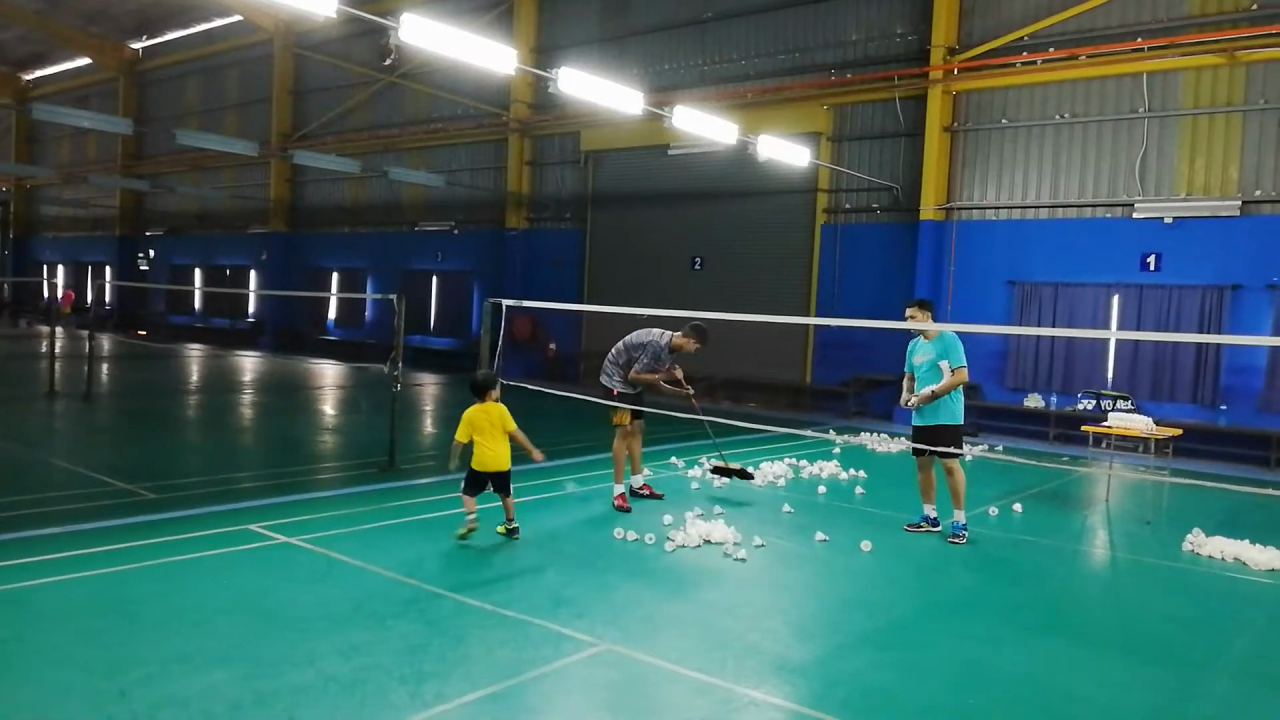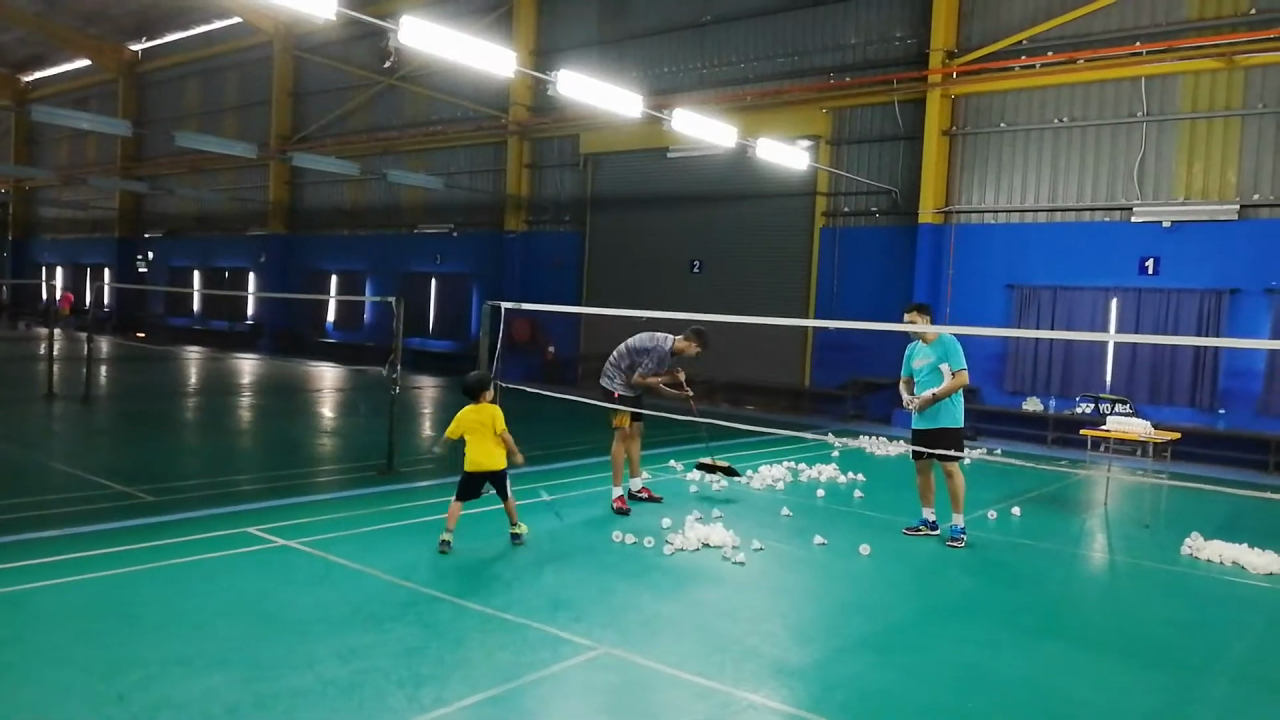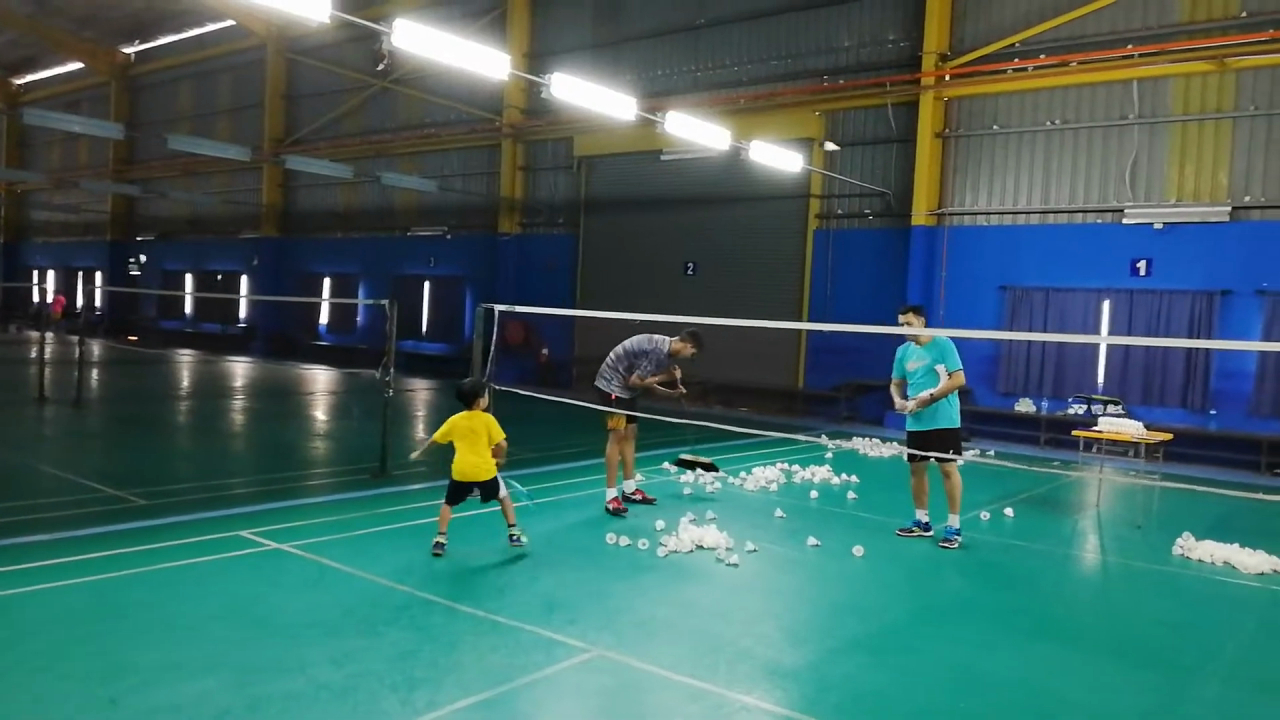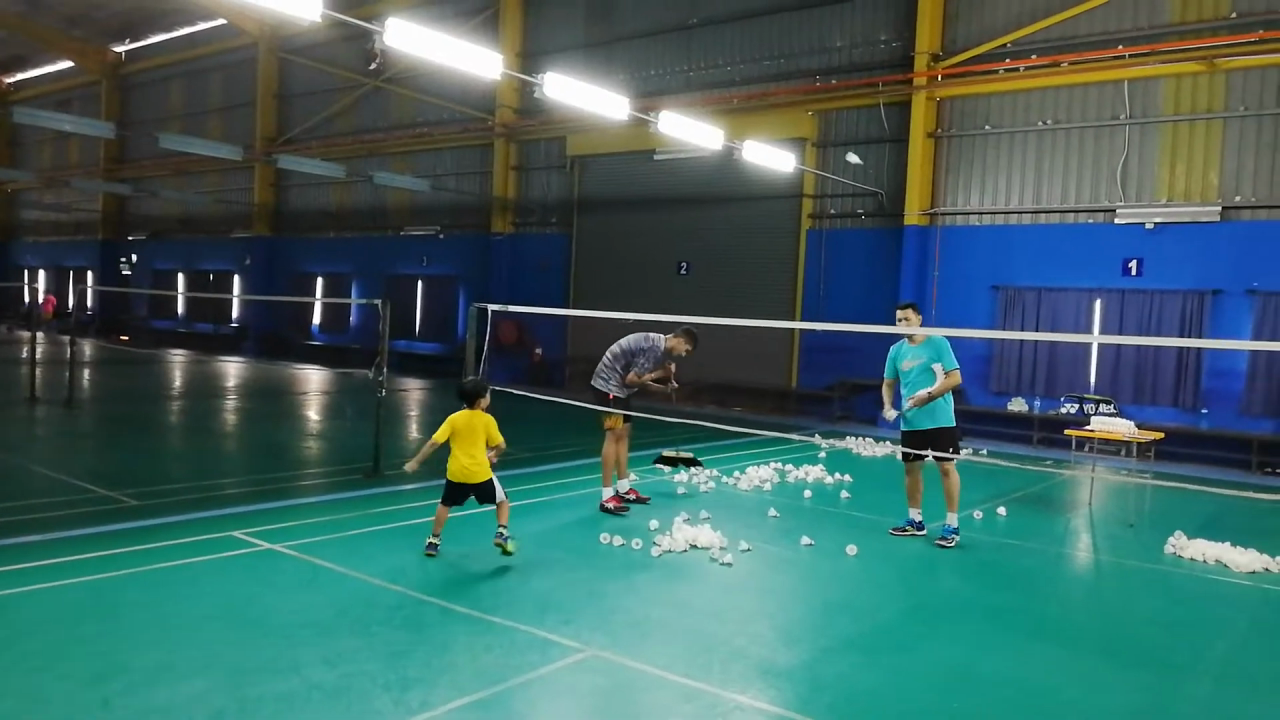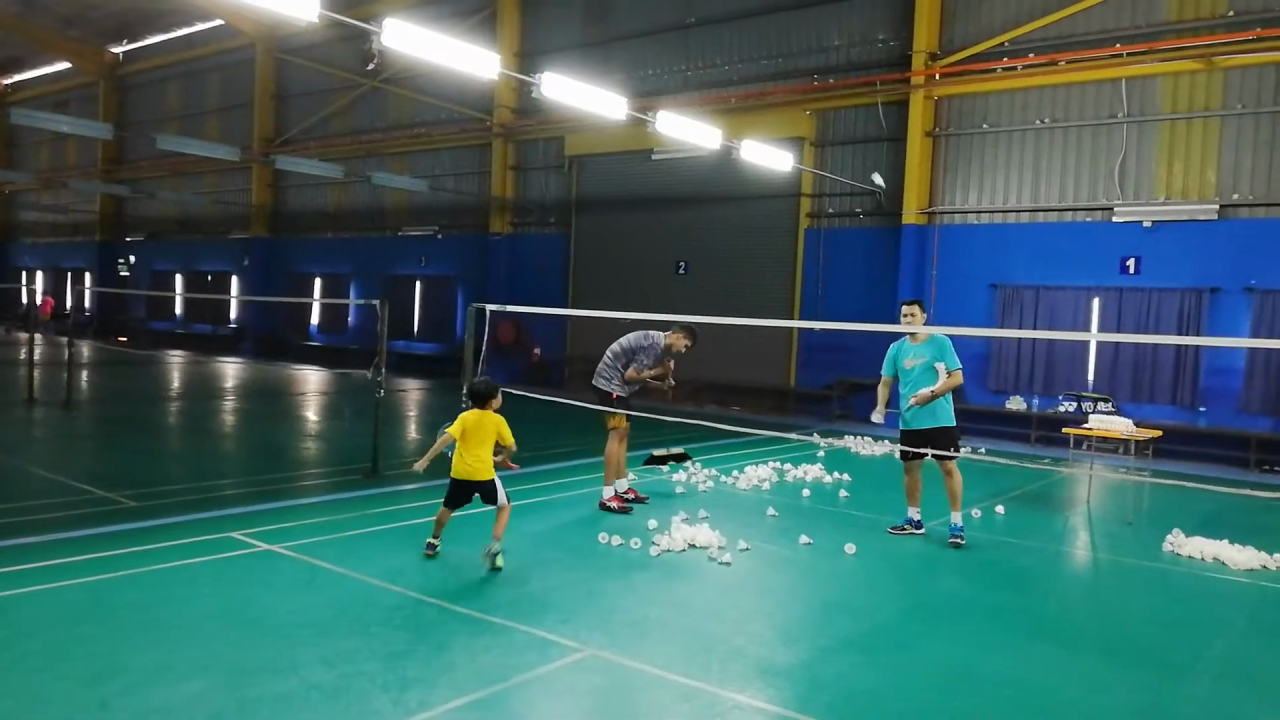
dt=0.1s
person 1, frame 1
left shoulder: (949, 340)
right shoulder: (914, 345)
left elbow: (962, 376)
right elbow: (909, 378)
left wrist: (931, 394)
right wrist: (906, 394)
left hip: (947, 416)
right hip: (921, 417)
left knee: (950, 464)
right knee: (923, 463)
left ankle: (960, 522)
right ankle: (930, 516)
person 1, frame 2
left shoulder: (948, 343)
right shoulder: (912, 349)
left elbow: (962, 379)
right elbow: (905, 381)
left wrist: (932, 397)
right wrist: (906, 396)
left hip: (947, 419)
right hip: (921, 420)
left knee: (950, 467)
right knee: (922, 467)
left ankle: (958, 525)
right ankle: (929, 520)
person 1, frame 3
left shoulder: (943, 344)
right shoulder: (903, 351)
left elbow: (959, 379)
right elbow: (896, 383)
left wrist: (930, 397)
right wrist: (899, 401)
left hip: (944, 420)
right hip: (916, 423)
left knee: (948, 468)
right knee: (917, 468)
left ankle: (953, 527)
right ankle: (922, 521)
person 1, frame 4
left shoulder: (938, 344)
right shoulder: (896, 350)
left elbow: (955, 378)
right elbow: (888, 384)
left wrist: (927, 396)
right wrist: (888, 405)
left hip: (940, 419)
right hip: (910, 422)
left knee: (946, 467)
right knee: (911, 468)
left ankle: (951, 526)
right ankle: (915, 520)
person 1, frame 5
left shoulder: (941, 343)
right shoulder: (896, 348)
left elbow: (957, 377)
right elbow: (885, 382)
left wrist: (931, 394)
right wrist: (880, 406)
left hip: (941, 419)
right hip: (910, 421)
left knee: (948, 466)
right knee: (911, 467)
left ankle: (956, 524)
right ankle: (914, 519)
person 2, frame 1
left shoulder: (668, 346)
right shoulder: (657, 345)
left elbow: (651, 379)
right elbow: (634, 376)
left wrist: (677, 391)
right wrist: (664, 376)
left hip: (631, 385)
right hip: (616, 381)
left knee: (637, 429)
right knee: (624, 431)
left ankle: (637, 484)
right ankle: (618, 492)
person 2, frame 2
left shoulder: (669, 348)
right shoulder: (660, 349)
left elbow: (650, 381)
right elbow: (637, 380)
left wrist: (677, 393)
right wrist: (667, 378)
left hip: (630, 386)
right hip: (617, 383)
left knee: (636, 431)
right knee: (623, 433)
left ankle: (636, 487)
right ankle: (617, 495)
person 2, frame 3
left shoulder: (663, 348)
right shoulder: (658, 351)
left elbow: (644, 381)
right elbow: (635, 382)
left wrist: (670, 392)
right wrist: (665, 377)
left hip: (622, 387)
right hip: (612, 385)
left knee: (630, 433)
right knee: (617, 435)
left ankle: (630, 490)
right ankle: (611, 498)
person 2, frame 4
left shoulder: (658, 345)
right shoulder: (655, 349)
left elbow: (637, 378)
right elbow: (632, 380)
left wrist: (663, 387)
right wrist: (660, 373)
left hip: (618, 386)
right hip: (608, 385)
left knee: (624, 433)
right knee: (614, 434)
left ankle: (623, 489)
right ankle: (607, 497)
person 2, frame 5
left shoulder: (657, 343)
right shoulder: (654, 345)
right elbow: (630, 375)
left wrist: (660, 383)
right wrist: (659, 371)
left hip: (616, 385)
right hip: (610, 383)
left knee: (623, 433)
right knee: (617, 434)
left ankle: (622, 488)
right ankle: (608, 497)
person 3, frame 1
left shoulder: (469, 414)
right shoulder: (500, 409)
left elbow: (459, 442)
right elbow: (515, 433)
left wrist: (454, 460)
right wrist: (533, 451)
left hip: (481, 463)
right hip: (503, 462)
left knee: (468, 492)
right knee: (505, 493)
left ankle: (471, 517)
right ankle: (511, 525)
person 3, frame 2
left shoulder: (462, 414)
right shoulder: (493, 410)
left elbow: (448, 436)
right elbow: (504, 435)
left wrist: (439, 447)
right wrist: (516, 455)
left hip: (474, 465)
right hip: (496, 464)
left knee: (458, 500)
right knee: (507, 497)
left ankle: (447, 537)
right ankle: (515, 530)
person 3, frame 3
left shoulder: (454, 421)
right shoulder: (488, 419)
left elbow: (434, 440)
right elbow: (502, 444)
left wrist: (420, 452)
right wrist: (499, 457)
left hip: (461, 473)
right hip: (485, 472)
left knee: (449, 503)
right knee: (504, 498)
left ankle: (440, 539)
right ankle: (513, 532)
person 3, frame 4
left shoulder: (453, 419)
right shoulder: (487, 420)
left elbow: (434, 442)
right elbow: (501, 446)
left wrist: (415, 461)
right wrist: (493, 456)
left hip: (456, 473)
right hip: (480, 473)
left knee: (445, 505)
right knee: (502, 501)
left ankle: (434, 541)
right ankle: (502, 533)
person 3, frame 5
left shoulder: (464, 417)
right shoulder: (498, 421)
left elbow: (447, 438)
right elbow: (511, 447)
left wrist: (425, 460)
right wrist: (503, 458)
left hip: (459, 472)
right hip: (483, 474)
left knee: (448, 507)
right knee: (504, 506)
left ankle: (433, 542)
right ankle: (494, 548)
